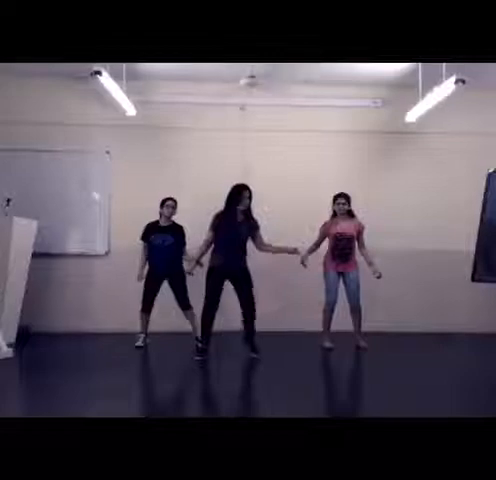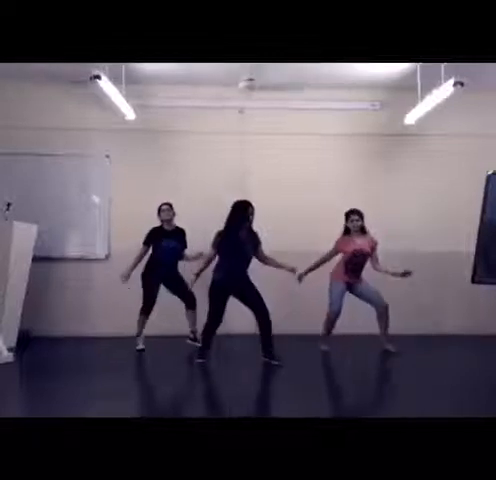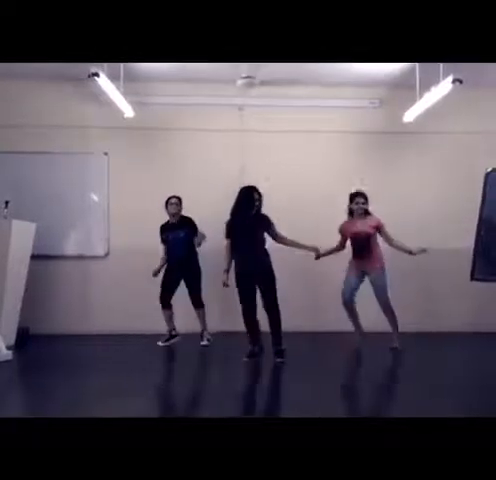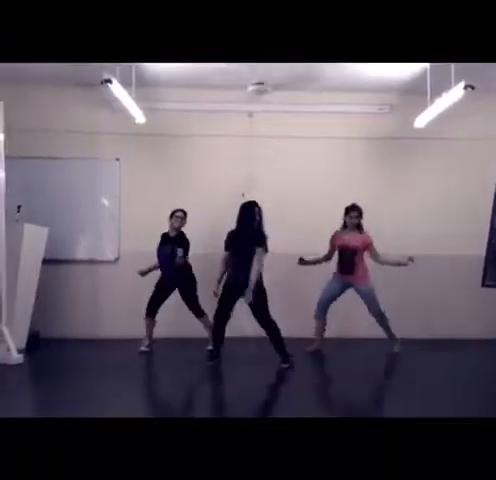
dt=0.4s
person 1, frame 1
left shoulder: (250, 222)
right shoulder: (220, 218)
left elbow: (261, 246)
right elbow: (208, 241)
left wrist: (287, 250)
right wrist: (195, 261)
left hip: (239, 268)
right hip: (217, 267)
left knee: (248, 305)
right knee: (210, 305)
left ankle: (250, 341)
right ankle: (203, 345)
person 1, frame 2
left shoulder: (252, 236)
right shoulder: (223, 236)
left elbow: (263, 258)
right elbow: (210, 257)
left wrist: (285, 266)
right wrist: (196, 275)
left hip: (242, 281)
right hip: (220, 283)
left knee: (263, 313)
right knee: (215, 318)
left ankle: (268, 352)
right ankle: (203, 349)
person 1, frame 3
left shoulder: (262, 219)
right shoulder: (233, 223)
left elbow: (279, 238)
right elbow: (230, 249)
left wrist: (307, 247)
right wrist: (226, 271)
left hip: (263, 268)
right hip: (243, 271)
left knee: (271, 307)
right knee: (248, 308)
left ankle: (278, 347)
right ankle: (255, 346)
person 1, frame 4
left shoulder: (259, 237)
right shoulder: (232, 236)
left elbow: (257, 264)
right elbow: (226, 261)
left wrist: (250, 289)
right wrist: (218, 283)
left hip: (253, 283)
right hip: (233, 282)
left knee: (265, 319)
right knee: (219, 317)
left ankle: (283, 354)
right ankle: (216, 350)
person 2, frame 1
left shoulder: (357, 225)
right shoulder: (328, 225)
left elbow: (362, 248)
right elbow: (317, 244)
left wrist: (372, 265)
right wrist: (306, 254)
left hip: (350, 267)
right hip: (332, 266)
left knee: (355, 302)
right knee: (331, 301)
left ankle: (358, 337)
right ankle: (326, 337)
person 2, frame 2
left shoulder: (371, 241)
right shoulder: (343, 241)
left elbow: (376, 265)
right elbow: (326, 258)
left wrist: (395, 273)
right wrist: (306, 272)
left hip: (356, 281)
right hip: (339, 278)
left knee: (382, 305)
right knee: (334, 310)
left ankle: (385, 341)
right ankle: (324, 340)
person 2, frame 3
left shoulder: (374, 221)
right shoulder: (346, 226)
left elbow: (390, 241)
right elbow: (341, 246)
left wrist: (411, 251)
right wrist: (323, 253)
left hip: (375, 266)
right hip: (356, 266)
left knee: (383, 301)
right knee: (346, 297)
left ankle: (395, 335)
right ankle: (358, 330)
person 2, frame 4
left shoulder: (364, 238)
right shoulder: (336, 236)
left elbow: (377, 258)
right elbow: (328, 257)
left wrist: (400, 262)
right wrist: (308, 262)
left hip: (360, 279)
right hip: (340, 278)
left knee: (376, 311)
right knee: (322, 303)
left ankle: (393, 340)
right ankle: (318, 341)
person 3, frame 1
left shoulder: (178, 229)
right shoulder: (151, 227)
left elbow: (183, 252)
right elbow: (145, 250)
right wrist: (141, 269)
left hip: (175, 271)
right hip: (154, 271)
left knee: (184, 302)
right knee: (147, 302)
left ankle: (197, 335)
right ankle: (143, 335)
person 3, frame 2
left shoulder: (180, 233)
right shoulder: (155, 232)
left elbow: (181, 255)
right elbow: (143, 252)
left wrist: (195, 257)
right wrist: (129, 270)
left hip: (171, 274)
right hip: (152, 274)
left knee: (190, 299)
right knee: (148, 305)
left ankle: (193, 335)
right ankle: (139, 337)
person 3, frame 3
left shoulder: (188, 222)
right shoulder: (164, 228)
left elbow: (197, 244)
left wrist: (199, 239)
right wrist: (159, 267)
left hip: (191, 265)
right hip: (173, 267)
left knee: (196, 299)
right knee: (164, 298)
left ankle: (205, 332)
right ankle: (172, 333)
person 3, frame 4
left shoulder: (182, 240)
right shoulder: (164, 237)
left elbow: (180, 263)
left wrist: (181, 258)
right wrist: (148, 270)
left hip: (184, 279)
right hip: (167, 278)
left knee: (195, 309)
right knee: (151, 307)
right ankle: (147, 340)
